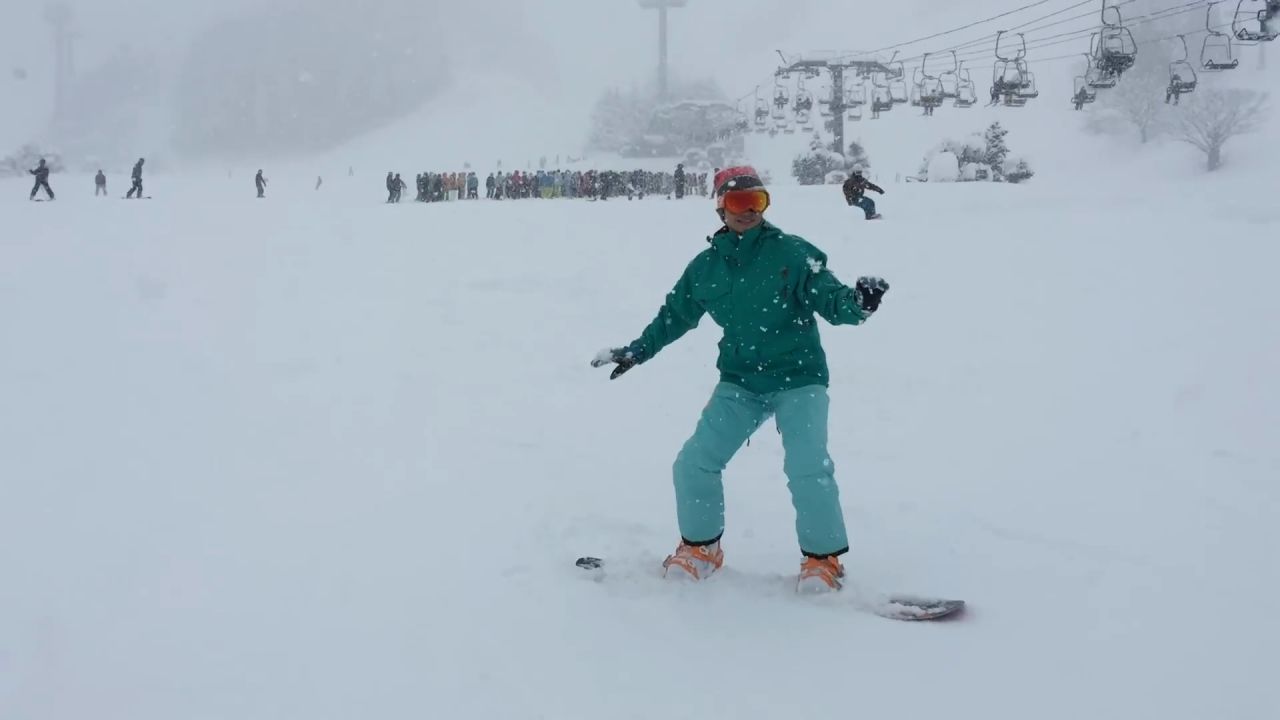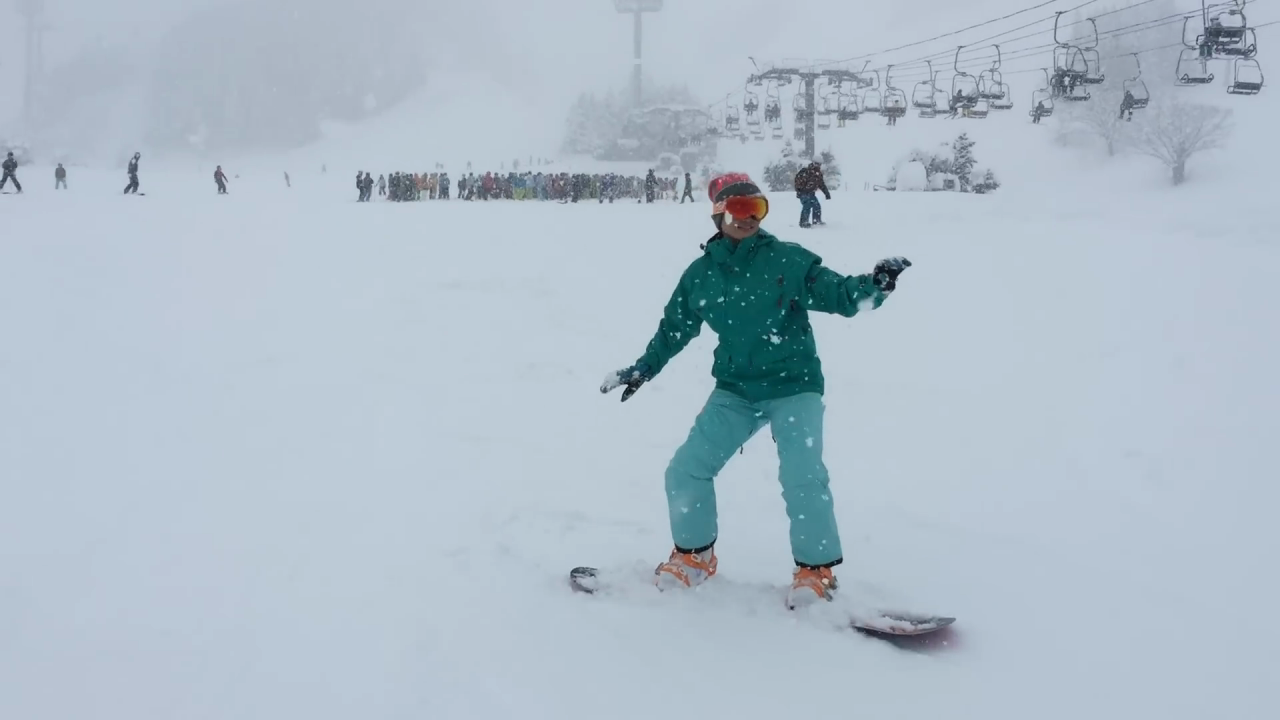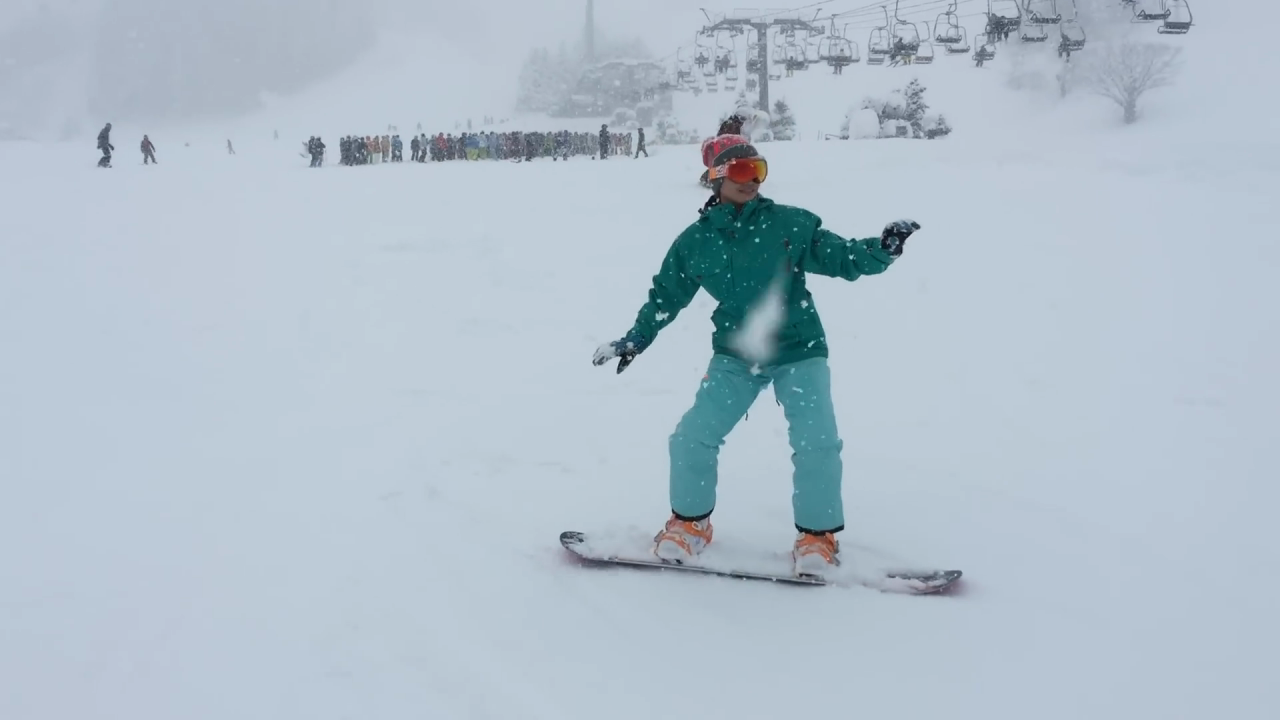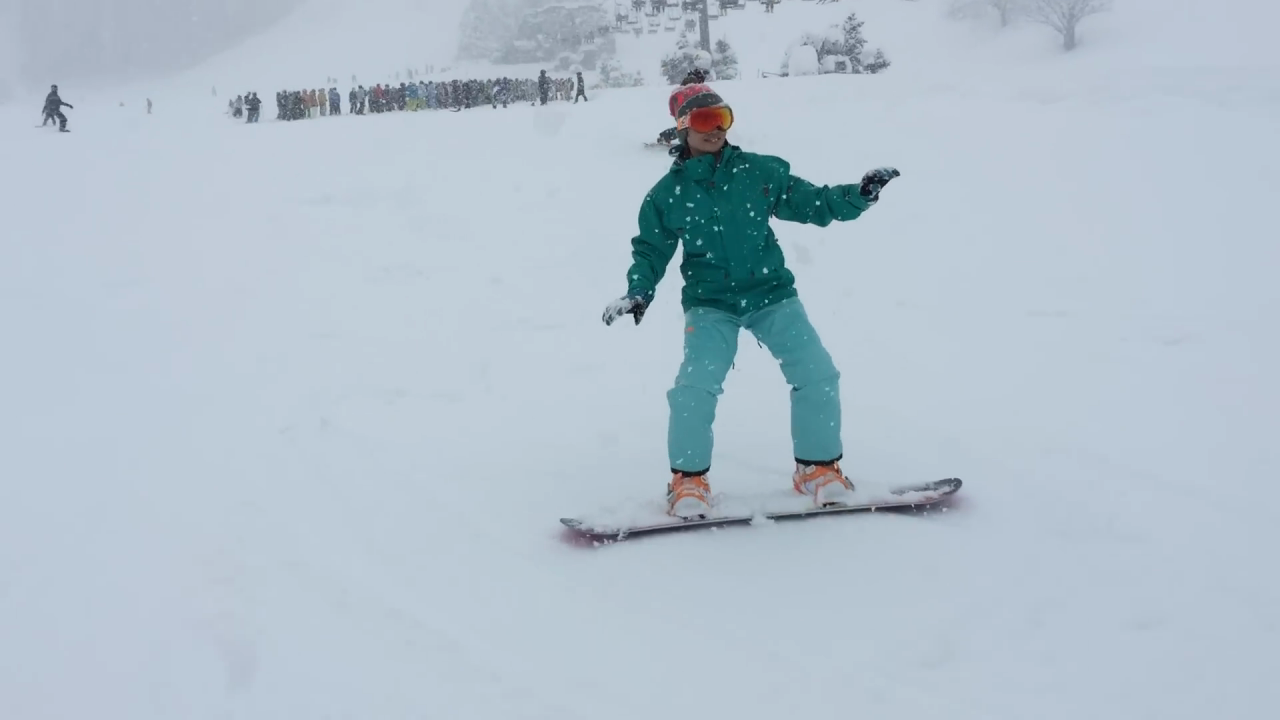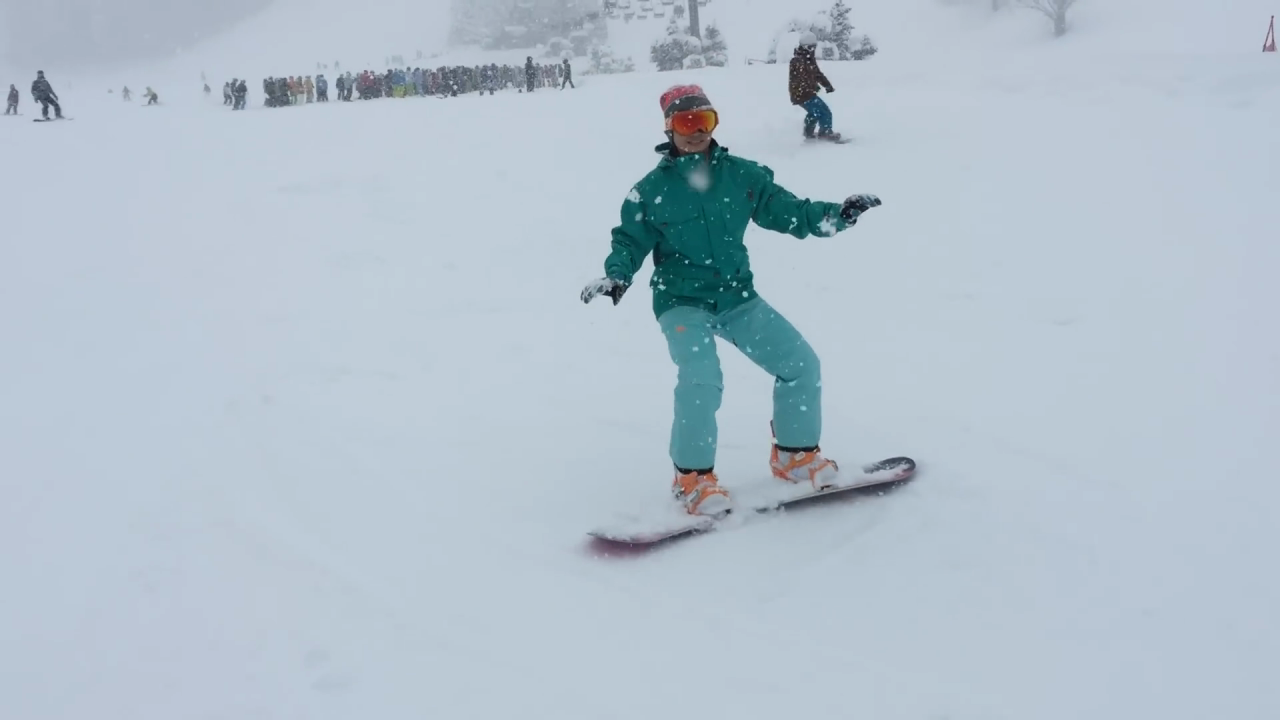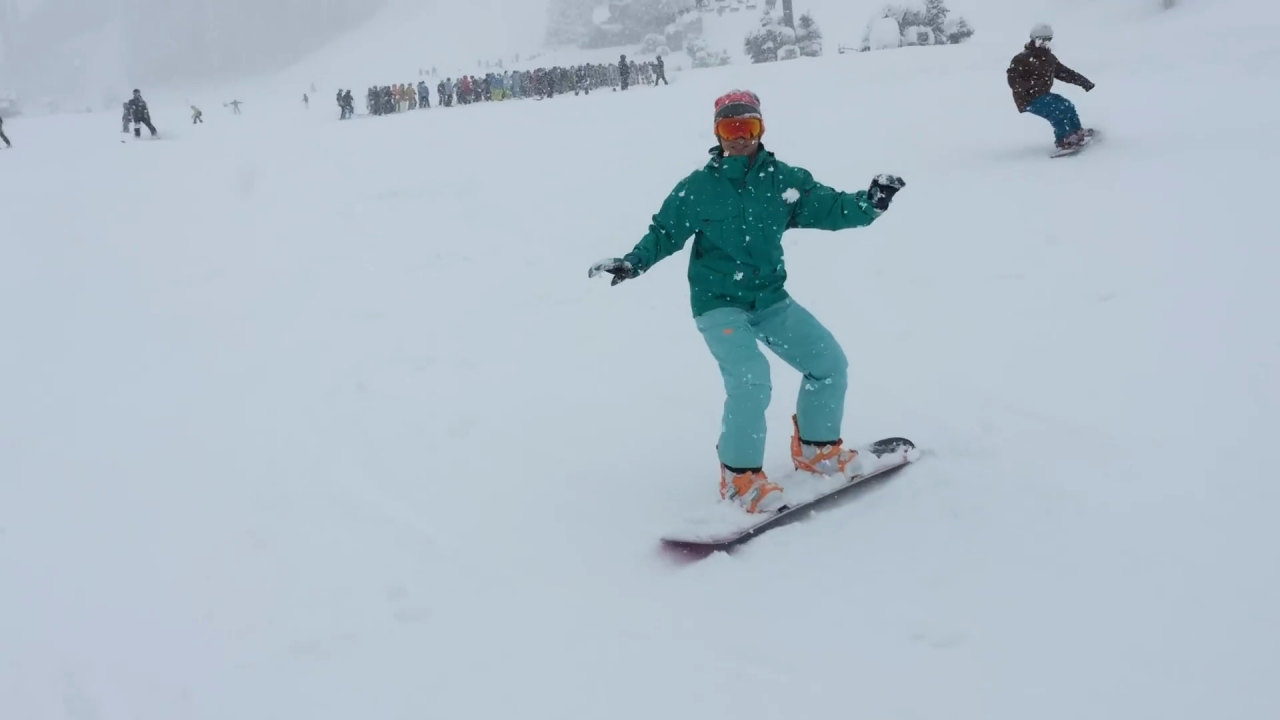
dt=0.7s
person 1, frame 1
left shoulder: (794, 253)
right shoulder: (705, 266)
left elbow: (829, 300)
right elbow: (676, 314)
left wrist: (858, 302)
right wrist: (637, 351)
left hip: (798, 378)
right hip: (739, 382)
left knee: (808, 467)
right knee: (694, 463)
left ankle: (822, 559)
right ankle: (700, 547)
person 1, frame 2
left shoulder: (789, 260)
right shoulder: (700, 274)
left elbow: (839, 294)
right elbow: (675, 326)
left wrist: (876, 284)
right wrist: (643, 367)
left hip: (794, 386)
right hip: (735, 390)
left knee: (803, 477)
right knee: (686, 470)
left ankle: (816, 570)
right ankle: (693, 556)
person 1, frame 3
left shoulder: (791, 224)
right shoulder: (694, 241)
left elbow: (840, 257)
right elbow: (666, 295)
left wrist: (882, 249)
right wrist: (637, 338)
left hip: (798, 350)
right hip: (735, 355)
left knee: (816, 441)
right knee: (692, 437)
left ankle: (816, 535)
right ankle: (689, 523)
person 1, frame 4
left shoulder: (761, 171)
right shoulder: (666, 194)
left elbow: (812, 204)
right elbow: (650, 251)
left wrist: (859, 195)
right wrist: (639, 292)
left hip: (772, 293)
right hip: (709, 303)
left knee: (817, 373)
right knee: (694, 386)
left ankle: (818, 468)
right ankle: (688, 479)
person 1, frame 5
left shoulder: (744, 175)
right shoulder: (651, 190)
left elbow: (789, 213)
right elbow: (630, 241)
left wrist: (838, 214)
right wrist: (616, 276)
left hip: (738, 297)
right hip: (682, 303)
left knee: (800, 363)
right knee: (701, 380)
left ankle: (795, 454)
right ankle: (693, 477)
person 1, frame 6
left shoulder: (784, 180)
right shoulder: (694, 188)
left elbow: (831, 208)
right elbow: (663, 233)
left wrist: (870, 203)
right wrist: (632, 262)
left hip: (770, 299)
right hip: (718, 303)
left knee: (830, 363)
right knee: (750, 380)
left ankle: (817, 448)
right ankle: (740, 475)
